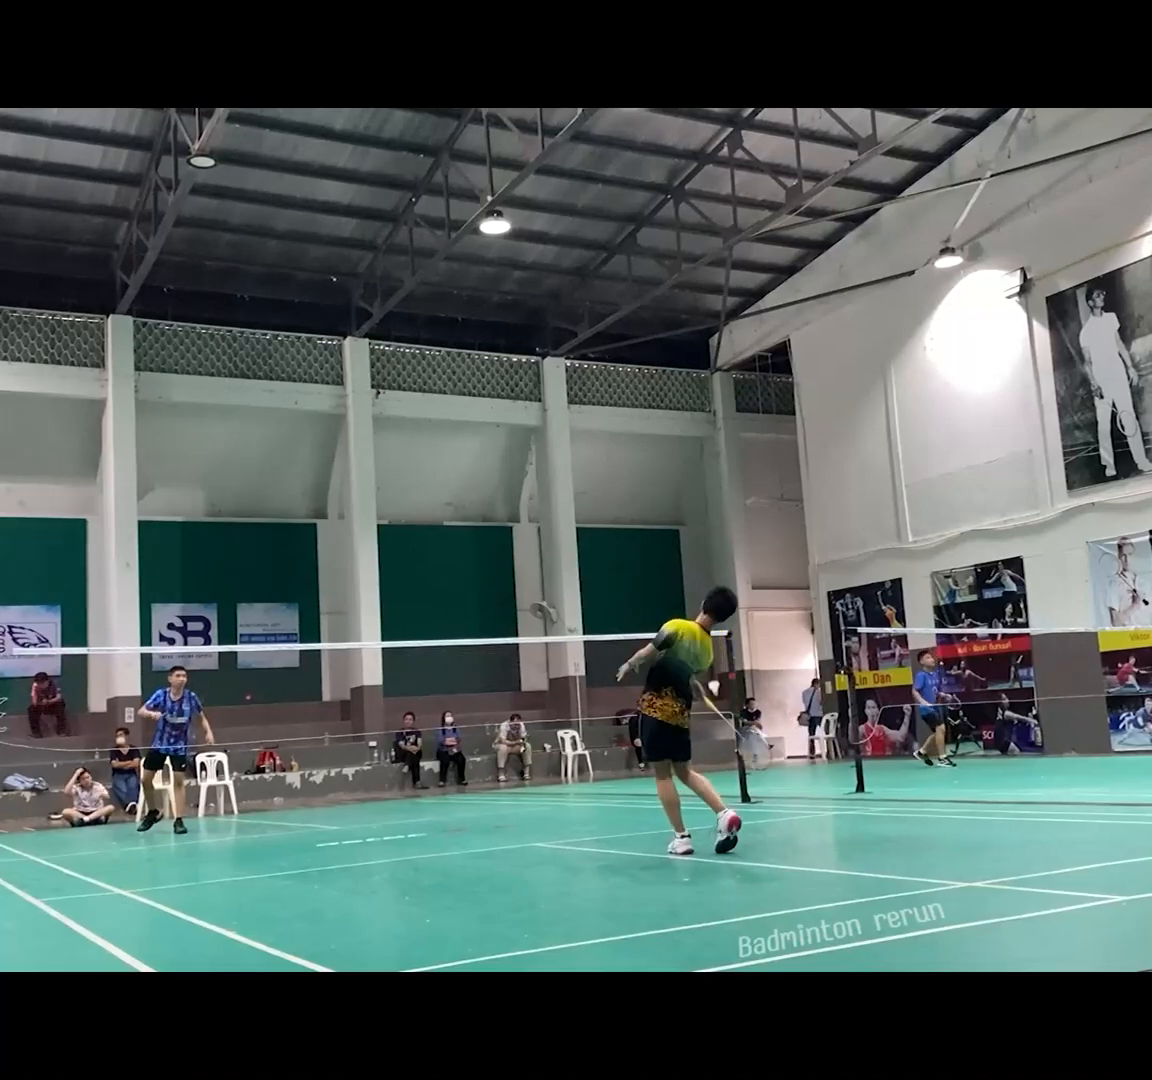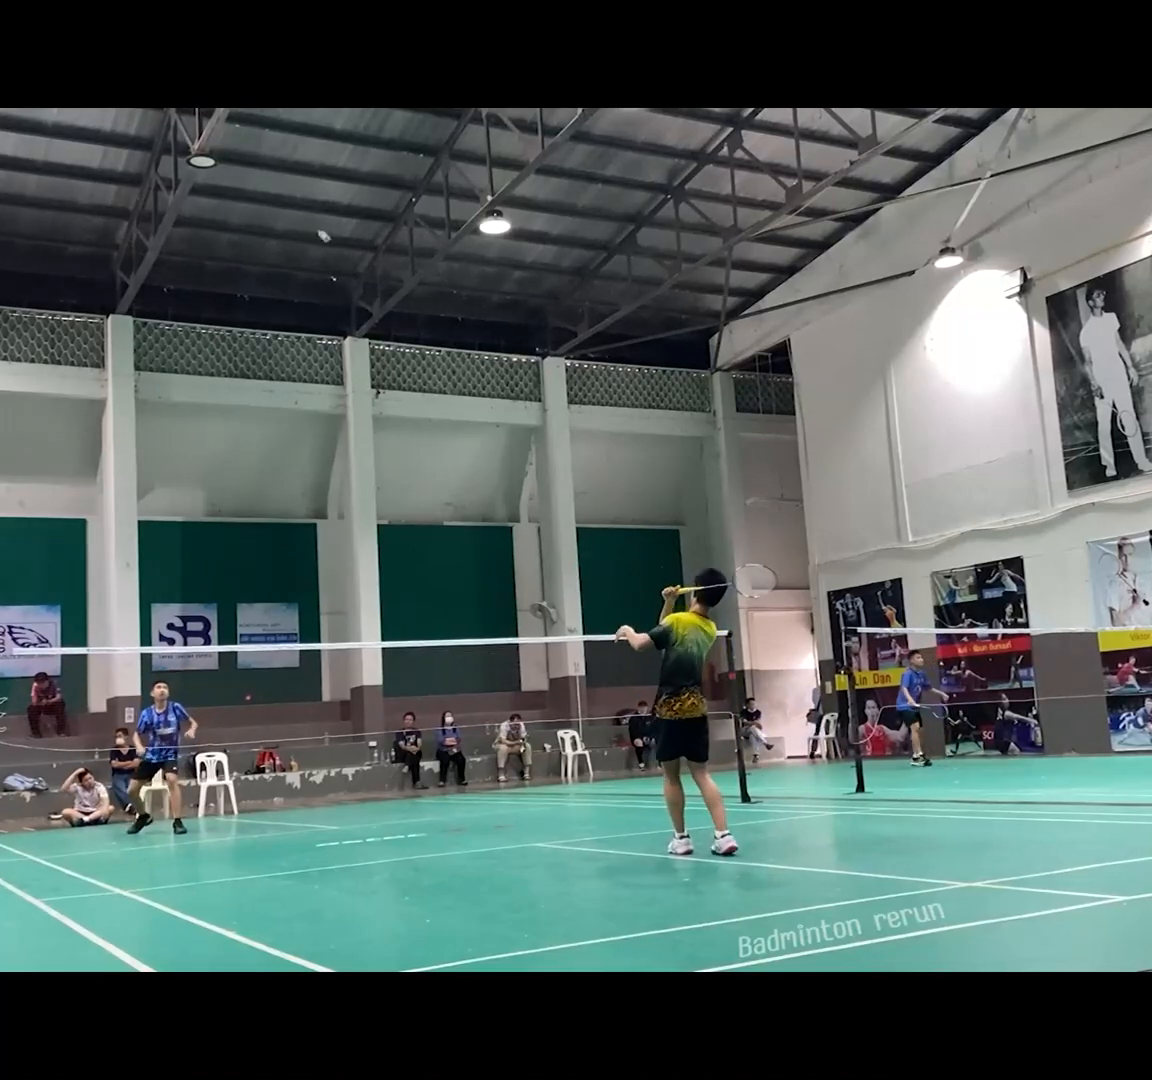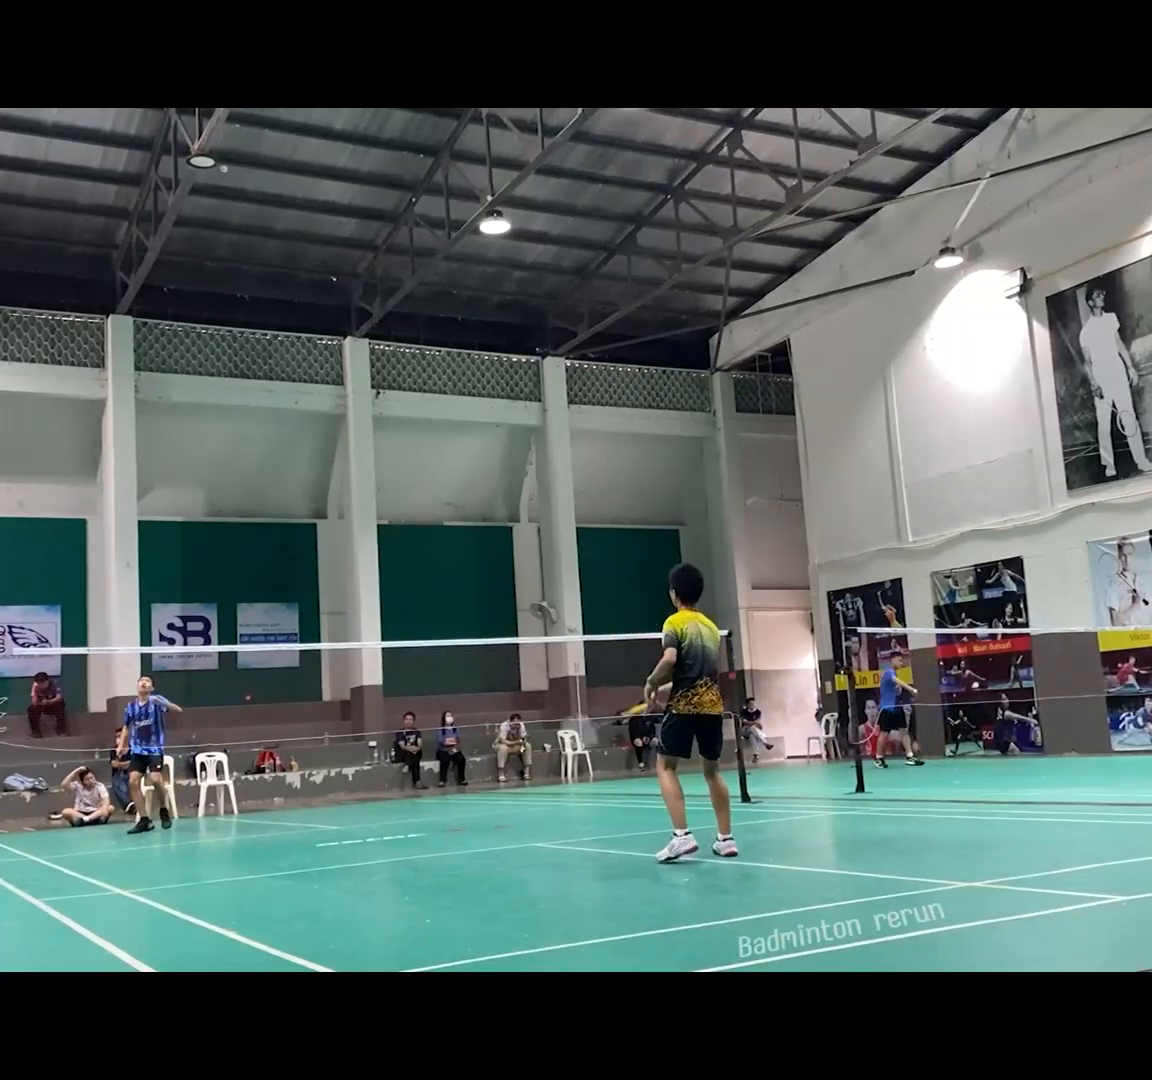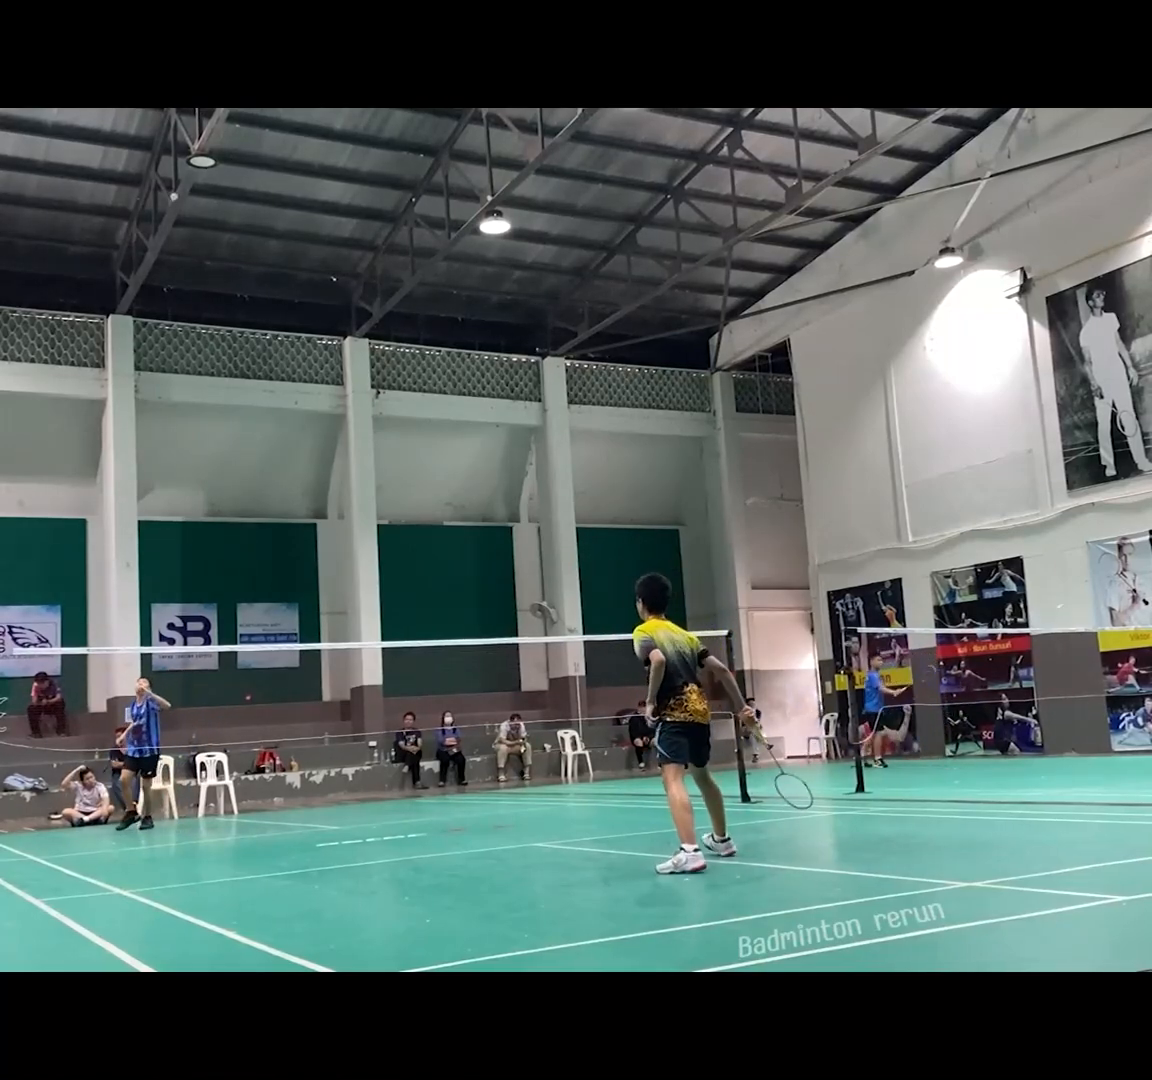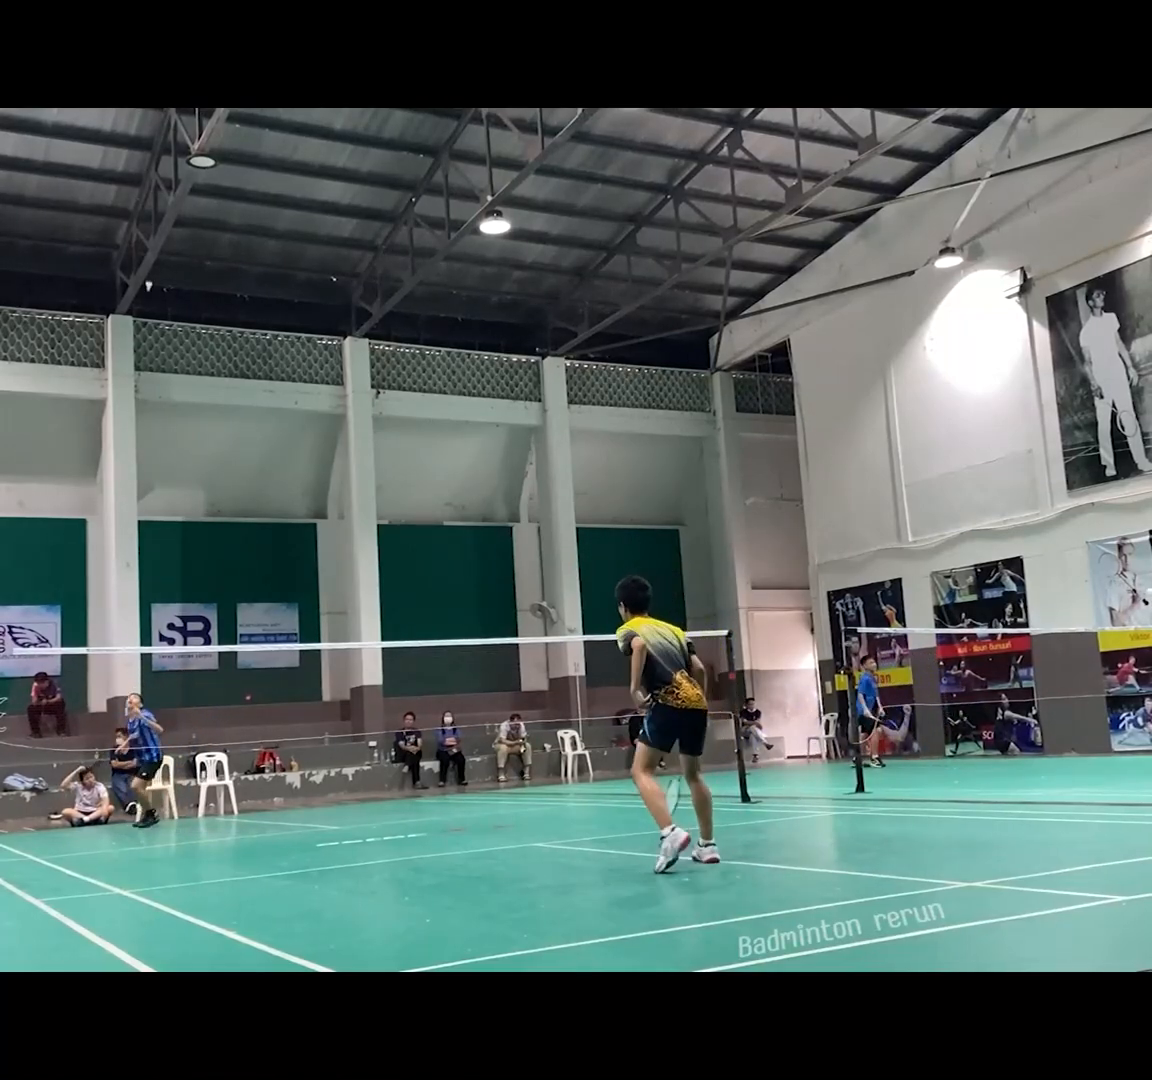
dt=0.3s
person 1, frame 1
left shoulder: (678, 626)
right shoulder: (709, 649)
left elbow: (648, 653)
left wrist: (628, 666)
left hip: (655, 708)
right hip: (681, 713)
left knee: (663, 775)
right knee: (685, 772)
left ankle: (682, 837)
right ankle: (725, 814)
person 1, frame 2
left shoulder: (676, 621)
right shoulder: (710, 631)
left elbow: (641, 644)
left wrist: (627, 631)
right wrist: (669, 603)
left hip: (669, 708)
right hip: (697, 709)
left knee: (671, 774)
right knee: (701, 773)
left ankle: (681, 838)
right ankle: (723, 835)
person 1, frame 3
left shoulder: (674, 622)
right shoulder: (711, 627)
left elbow: (669, 659)
left wrist: (650, 684)
right wrist: (664, 685)
left hip: (683, 704)
right hip: (713, 704)
left knee: (665, 767)
right knee: (712, 772)
left ankle: (682, 834)
right ankle: (726, 839)
person 1, frame 4
left shoulder: (644, 632)
right shoulder: (685, 634)
left elbow: (658, 661)
right elbow: (719, 670)
left wrist: (650, 700)
right wrist: (741, 706)
left hip: (674, 714)
right hip: (699, 711)
left knee: (673, 780)
right knee: (702, 776)
left ankle: (690, 852)
right ankle: (722, 840)
person 1, frame 5
left shoulder: (626, 630)
right shoulder: (672, 629)
left elbow: (640, 647)
right elbow: (699, 668)
left wrist: (636, 688)
left hip: (669, 701)
right hip: (698, 701)
left knee: (642, 771)
right knee: (692, 773)
left ankle: (671, 833)
right ankle: (707, 845)
